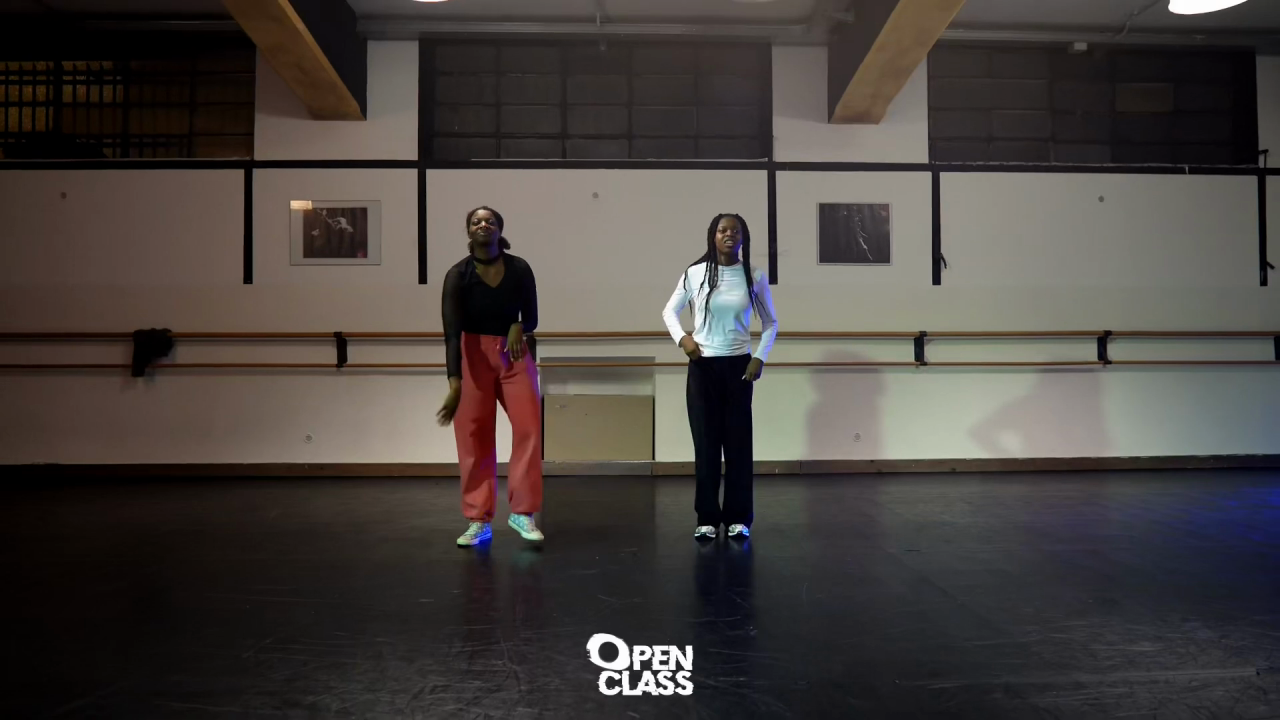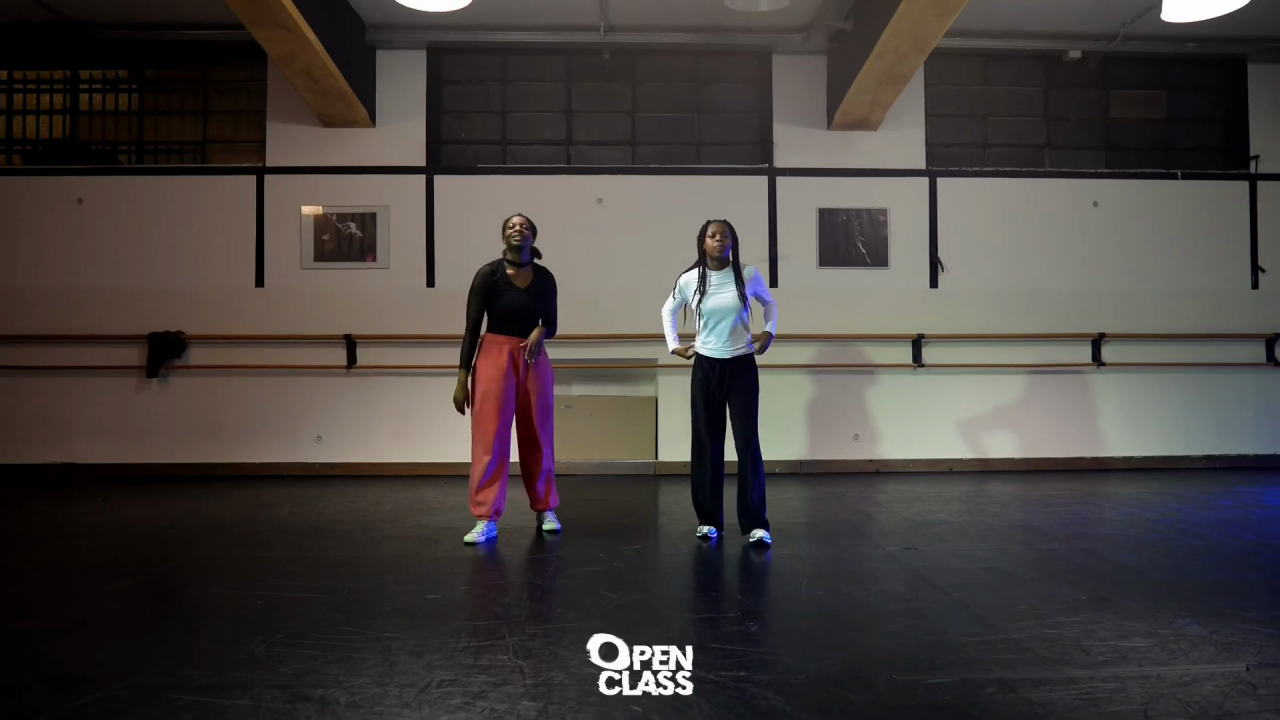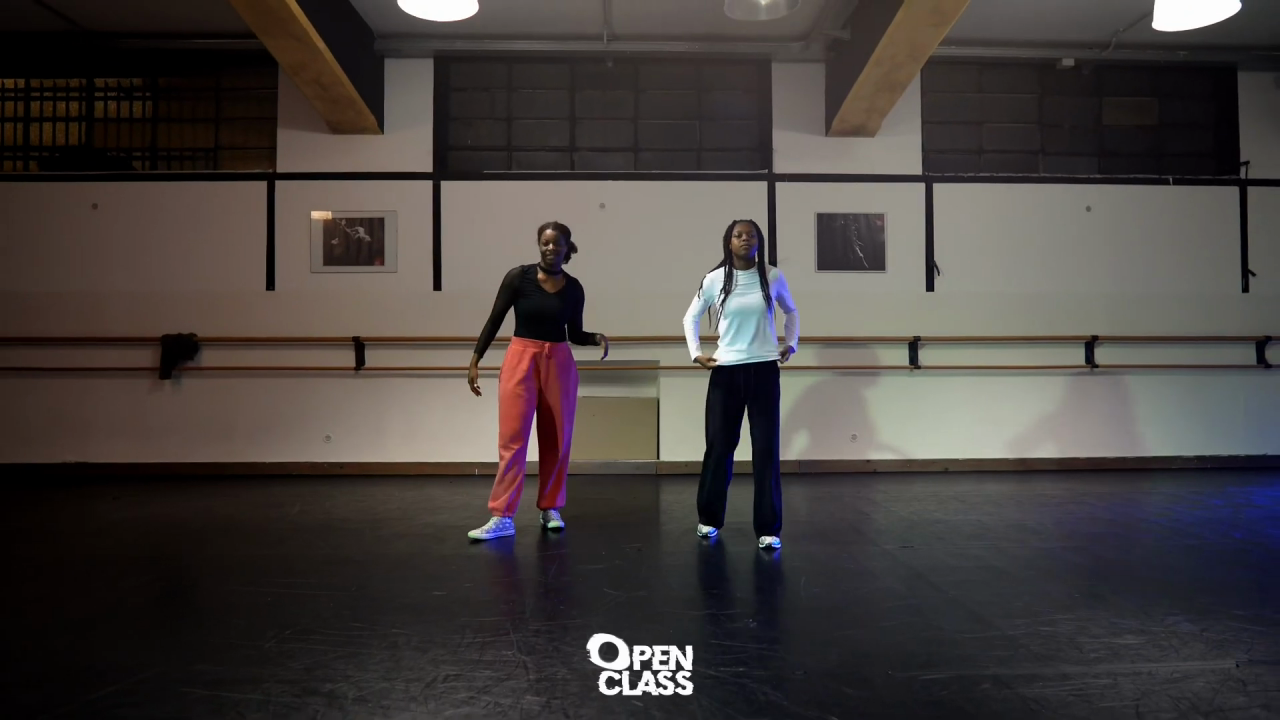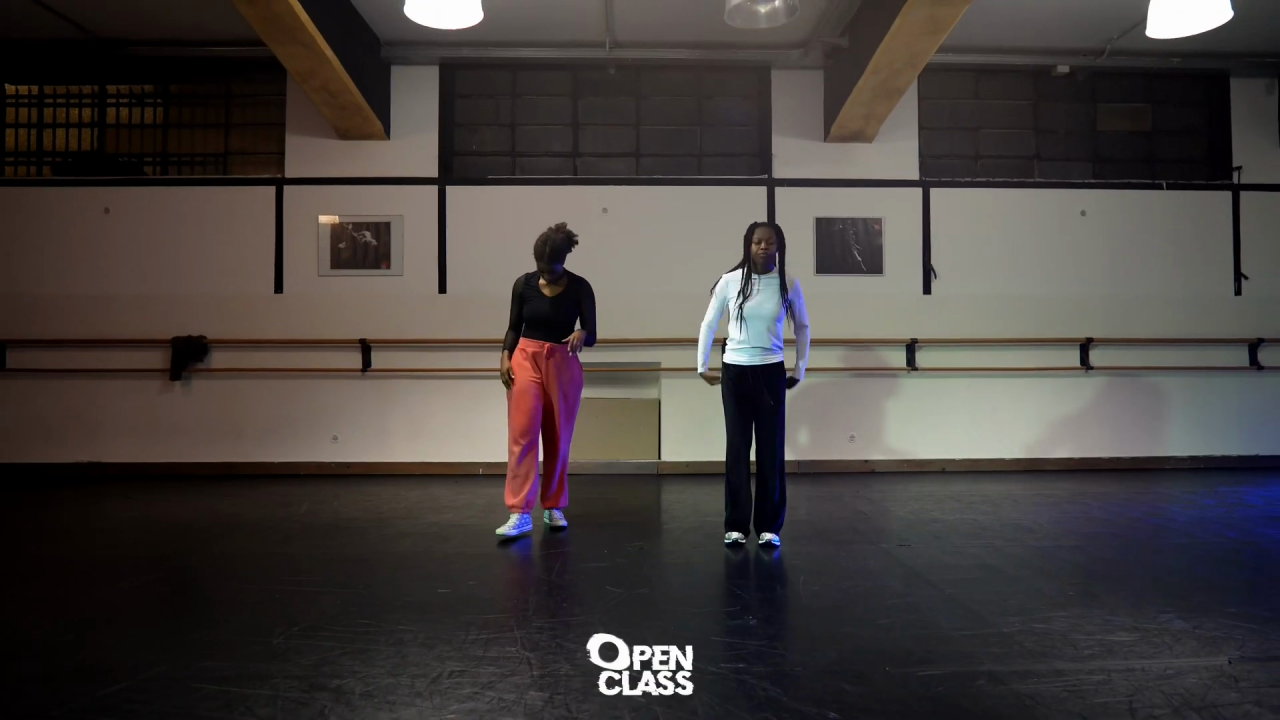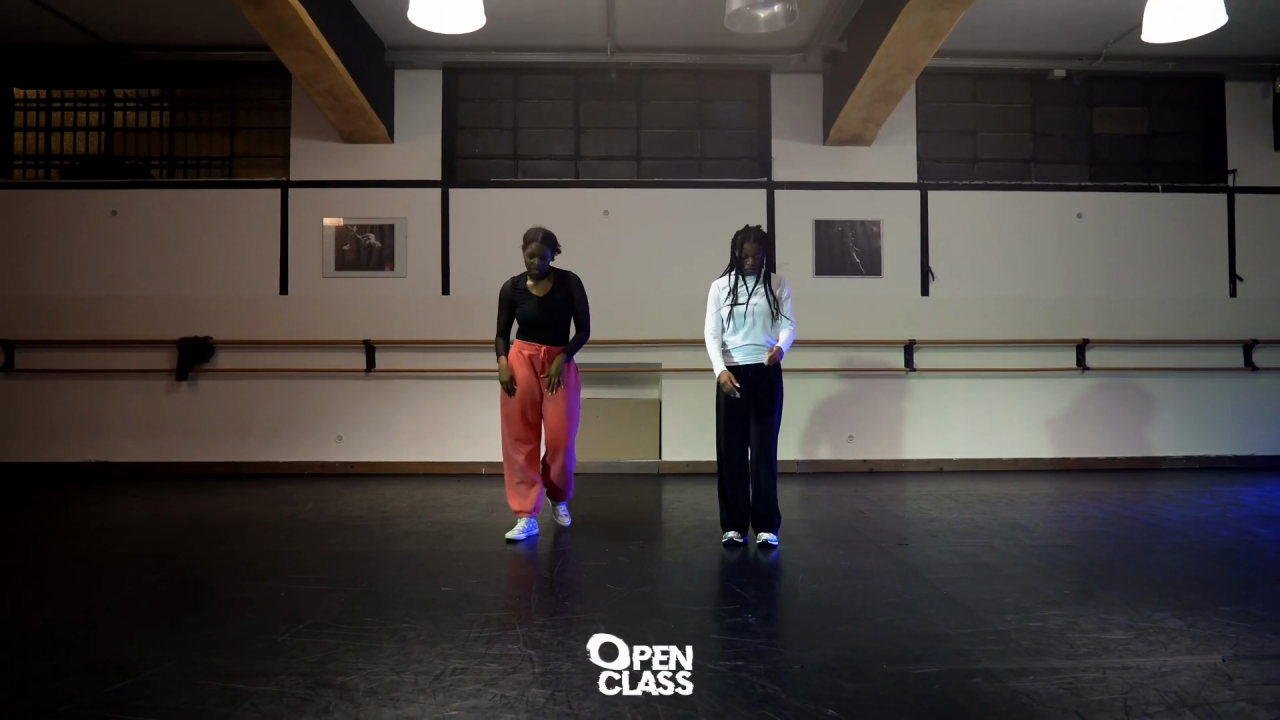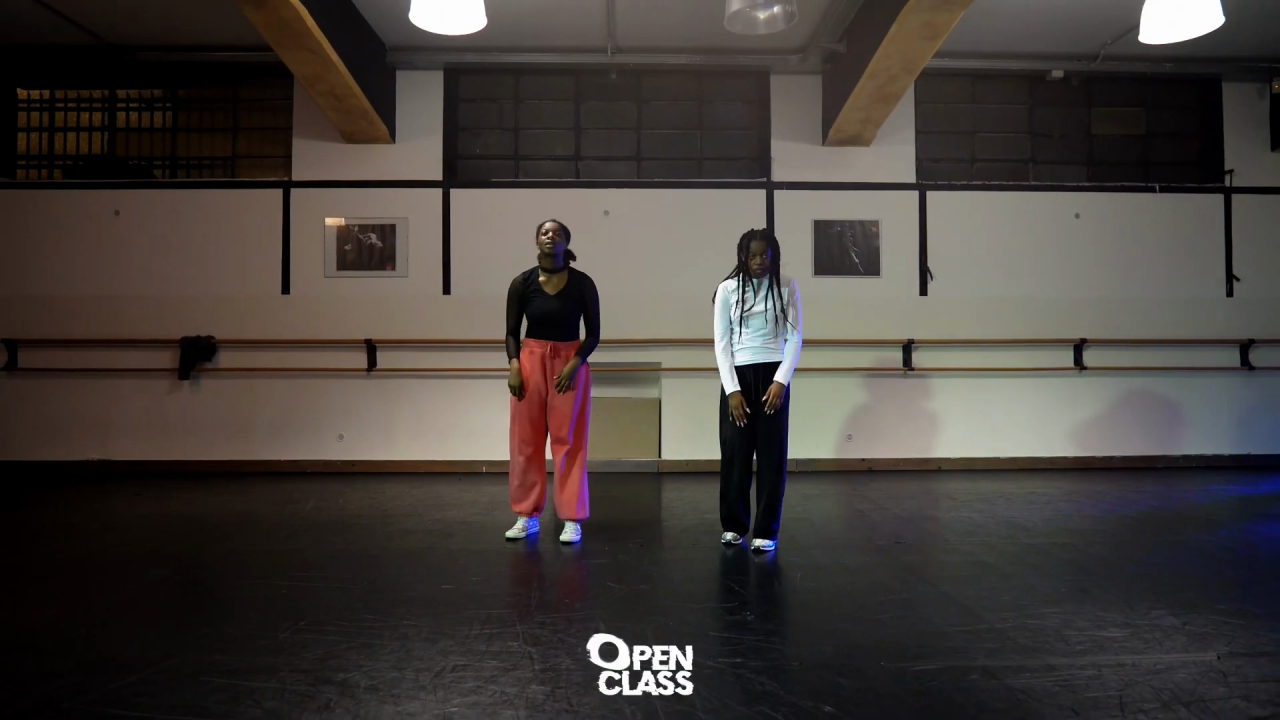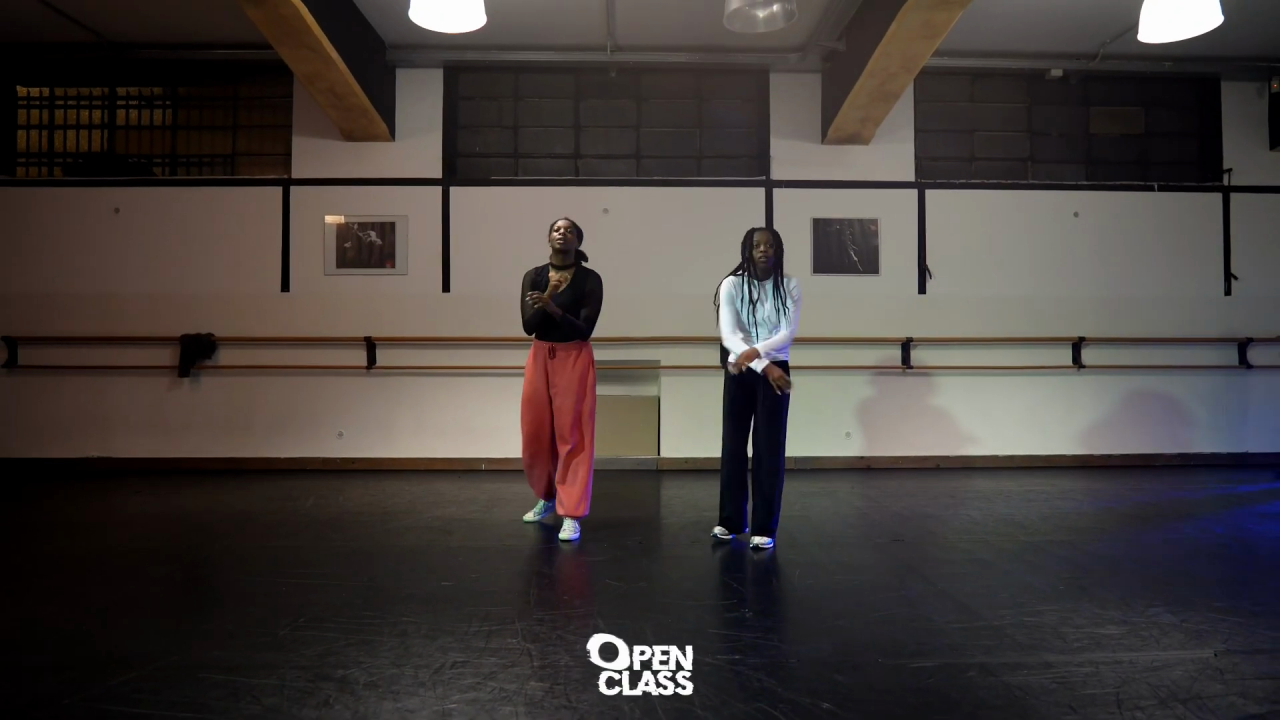
dt=0.4s
person 1, frame 1
left shoulder: (755, 277)
right shoulder: (695, 273)
left elbow: (770, 321)
right elbow: (670, 311)
left wrist: (761, 354)
right wrist: (682, 338)
left hip: (738, 367)
right hip: (703, 367)
left knee: (738, 444)
right knee: (707, 443)
left ankle: (737, 517)
right ankle: (708, 518)
person 1, frame 2
left shoulder: (748, 275)
right shoulder: (689, 280)
left elbow: (769, 303)
right elbow: (668, 311)
left wrist: (769, 330)
right wrist: (673, 345)
left hip: (741, 366)
right hip: (706, 367)
left knee: (747, 442)
right knee: (707, 442)
left ankle: (755, 523)
right ankle: (709, 519)
person 1, frame 3
left shoulder: (773, 277)
right shoulder: (714, 280)
left elbow: (790, 312)
right elbow: (692, 318)
left wrist: (790, 344)
right wrist: (696, 353)
left hip: (764, 371)
right hip: (726, 371)
left knee: (766, 448)
right knee: (719, 447)
left ankle: (767, 528)
right ankle: (709, 517)
person 1, frame 4
left shoulder: (789, 285)
right shoulder: (730, 281)
left elbow: (802, 328)
right elbow: (709, 325)
left wrist: (799, 370)
right wrist: (703, 365)
left hip: (771, 374)
right hip: (735, 373)
left knee: (771, 450)
right knee: (737, 448)
left ankle: (769, 526)
right ankle: (736, 525)
person 1, frame 5
left shoulder: (778, 285)
right shoulder: (720, 287)
left elbow: (788, 327)
right elbow: (712, 334)
left wrist: (779, 348)
right wrist: (721, 369)
left hip: (767, 374)
right hip: (732, 373)
left knee: (763, 450)
right knee: (731, 451)
left ankle: (766, 525)
right ankle: (734, 524)
person 1, frame 6
left shoulder: (787, 287)
right shoulder: (727, 289)
left elbow: (794, 338)
right elbow: (721, 343)
left wrist: (781, 380)
right wrist: (732, 390)
left hip: (772, 375)
right hip: (738, 375)
left knee: (771, 453)
right knee: (736, 453)
left ankle: (765, 531)
right ankle: (734, 525)
person 1, frame 7
left shoulder: (790, 286)
right shoulder: (732, 285)
left elbow: (787, 334)
right elbow: (729, 337)
left wrist: (755, 351)
right wrist: (764, 366)
left hip: (775, 372)
right hip: (739, 371)
left knee: (769, 448)
right knee: (733, 445)
left ankle: (764, 527)
right ankle: (732, 520)
person 2, frame 1
left shoulder: (520, 269)
right shoulder: (458, 275)
left elbow: (532, 319)
right elbow: (451, 331)
left wrist: (518, 327)
right wrist: (454, 385)
left hip: (514, 355)
right hip: (473, 357)
left knee: (529, 428)
right knee: (474, 441)
left ankle: (521, 512)
right ankle: (479, 521)
person 2, frame 2
left shoulder: (545, 278)
right shoulder: (488, 275)
right elbow: (472, 327)
left wrist: (542, 333)
right wrist: (463, 377)
left hip: (534, 360)
right hip: (495, 357)
left knee: (537, 439)
right knee: (490, 439)
left ankle: (546, 509)
right ankle: (486, 519)
person 2, frame 3
left shoulder: (574, 288)
right shoulder: (517, 277)
right elbow: (495, 320)
left wrist: (595, 336)
right wrist: (475, 359)
left hip: (560, 363)
right hip: (520, 360)
left knee: (557, 439)
right knee: (512, 437)
left ankle: (550, 508)
right ankle: (501, 517)
person 2, frame 4
left shoulder: (580, 288)
right shoulder: (523, 284)
left elbow: (592, 335)
right elbow: (514, 327)
left wrist: (580, 335)
right wrist: (506, 355)
left hip: (562, 365)
right hip: (525, 360)
left knee: (558, 439)
right knee: (522, 436)
left ankle: (553, 506)
right ankle: (520, 513)
person 2, frame 5
left shoulder: (569, 283)
right shoulder: (512, 288)
left elbow: (584, 331)
right elbow: (502, 333)
left wrist: (563, 359)
right wrist: (502, 362)
left hip: (559, 363)
right hip: (520, 363)
left knee: (561, 438)
right knee: (520, 441)
left ankle: (558, 499)
right ankle: (527, 516)
person 2, frame 6
left shoulder: (582, 283)
right shoulder: (522, 283)
left elbow: (593, 335)
right elbow: (512, 332)
left wrist: (574, 363)
right wrist: (514, 363)
left hip: (569, 364)
right hip: (530, 363)
left knee: (568, 441)
right knee: (526, 441)
left ankle: (572, 519)
right ankle: (528, 515)
person 2, frame 7
left shoulder: (590, 279)
right shoulder: (533, 277)
left elbow: (585, 329)
right elbow: (527, 325)
left wrist: (554, 306)
right wrist: (549, 294)
left hip: (574, 360)
right hip: (540, 358)
left knee: (573, 437)
right knee: (536, 435)
left ankle: (572, 515)
right ankle: (547, 498)
